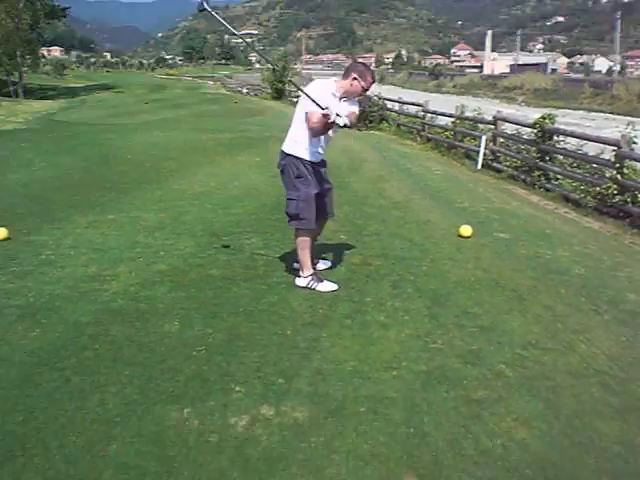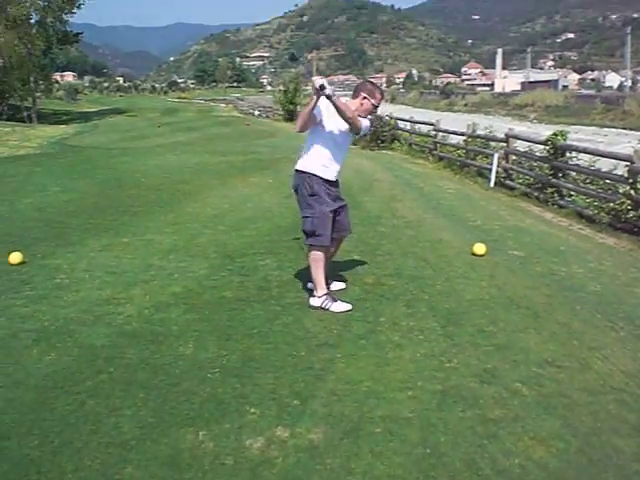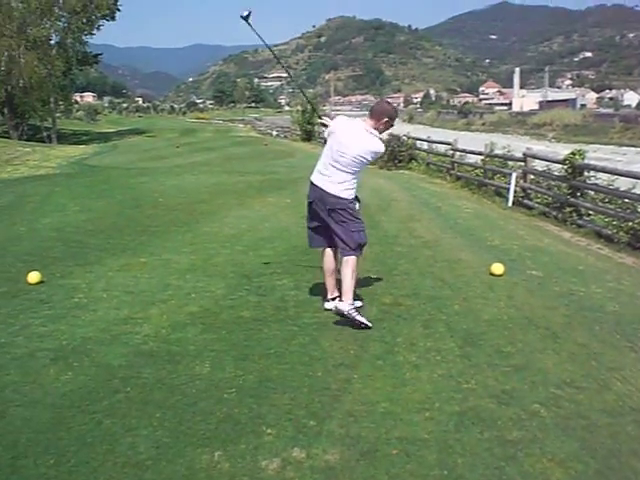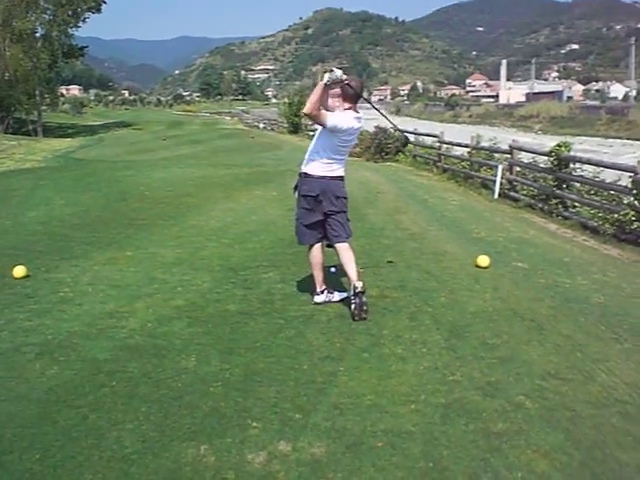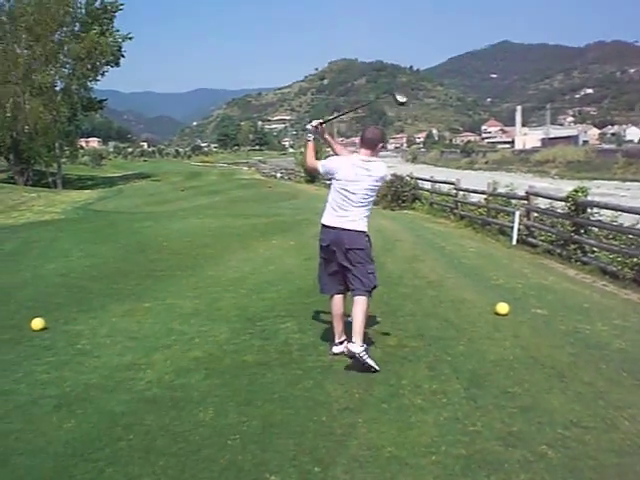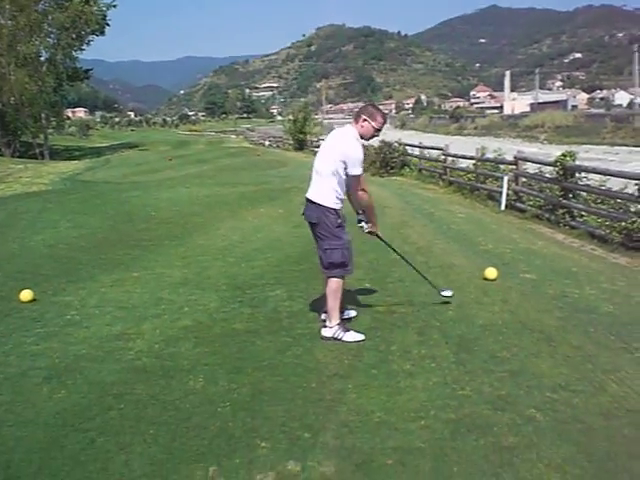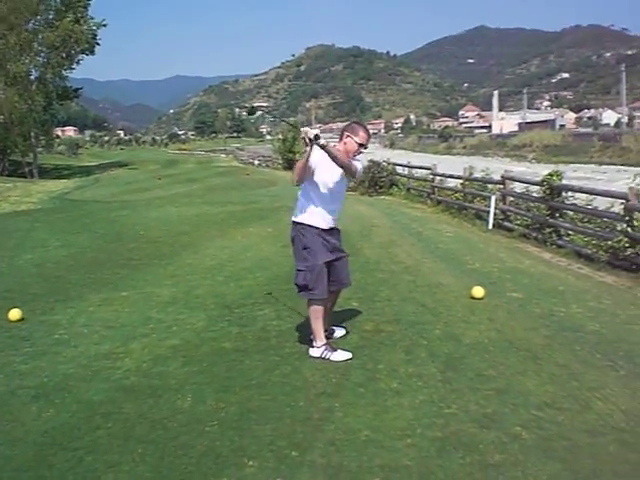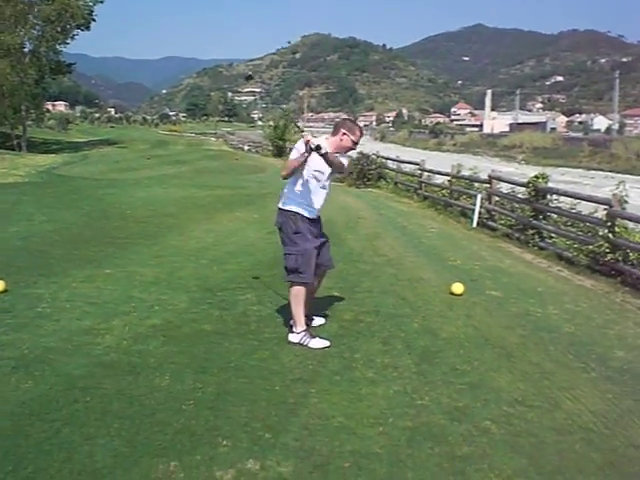
dt=0.4s
person 1, frame 1
left shoulder: (351, 103)
right shoulder: (318, 89)
left elbow: (351, 116)
right elbow: (313, 130)
left wrist: (342, 119)
right wrist: (328, 120)
left hip: (317, 162)
right hip: (296, 159)
left knee: (321, 214)
right knee: (305, 217)
left ankle: (305, 259)
right ankle: (306, 275)
person 1, frame 2
left shoulder: (364, 123)
right shoulder: (324, 106)
left elbow: (351, 120)
right elbow: (300, 127)
left wrist: (331, 96)
right wrist: (316, 97)
left hip: (329, 182)
right hip: (310, 177)
left knee: (338, 232)
right knee: (320, 234)
left ankle: (319, 279)
right ankle: (320, 294)
person 1, frame 3
left shoulder: (344, 125)
right shoulder: (378, 147)
left elbow: (330, 127)
left wrist: (330, 122)
left hip: (317, 189)
right hip: (341, 200)
left knee: (328, 245)
right knee: (350, 250)
left ankle: (332, 297)
right ankle: (347, 303)
person 1, frame 4
left shoulder: (343, 121)
right shoulder: (354, 118)
left elbow: (309, 111)
right elbow: (324, 103)
left wrist: (326, 82)
right wrist: (328, 85)
left hip: (312, 182)
right hip: (334, 183)
left knee: (315, 240)
right knee: (341, 239)
left ankle: (321, 291)
right ankle: (356, 285)
person 1, frame 5
left shoulder: (339, 164)
right shoulder: (381, 171)
left elbow: (310, 164)
left wrist: (312, 136)
right wrist: (327, 136)
left hip: (329, 232)
right hip: (355, 235)
left knee: (336, 289)
right knee: (361, 289)
left ankle: (340, 340)
right ankle: (357, 344)
person 1, frame 6
left shoulder: (341, 136)
right shoulder: (350, 144)
right elbow: (360, 189)
left wrist: (362, 214)
right wrist: (370, 218)
left hip: (326, 206)
right hip: (324, 208)
left knee: (338, 262)
right knee: (338, 265)
left ankle: (332, 309)
right ankle: (332, 325)
person 1, frame 7
left shoulder: (357, 166)
right shoulder: (313, 154)
left elbow: (345, 164)
right elbow: (298, 179)
left wrist: (324, 145)
right wrist: (308, 147)
left hip: (330, 230)
right hip: (307, 228)
left knee: (337, 282)
right knee: (317, 288)
left ankle: (324, 328)
right ankle: (319, 344)
person 1, frame 8
left shoulder: (341, 159)
right shoulder: (305, 145)
left elbow: (336, 166)
right elbow: (285, 173)
left wrist: (323, 151)
right wrist: (307, 152)
left hip: (311, 218)
right hip: (293, 215)
left knee: (320, 268)
right knee: (301, 272)
left ankle: (301, 315)
right ankle: (298, 331)
